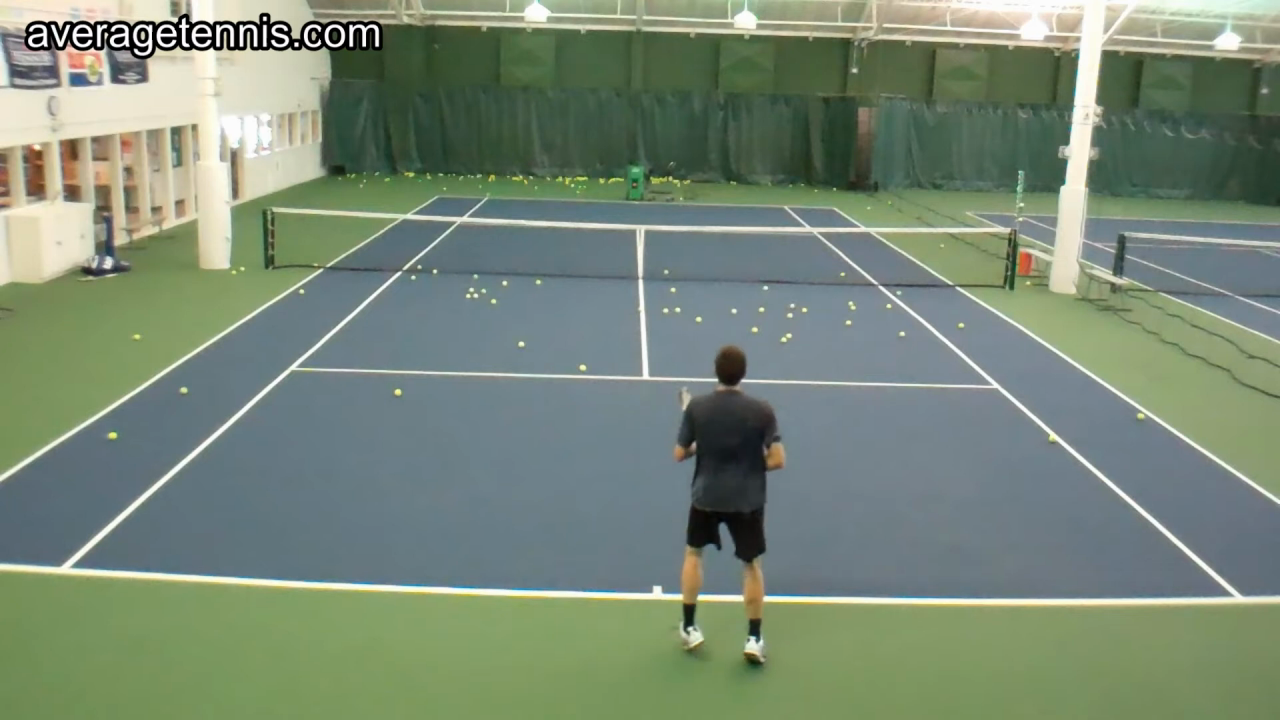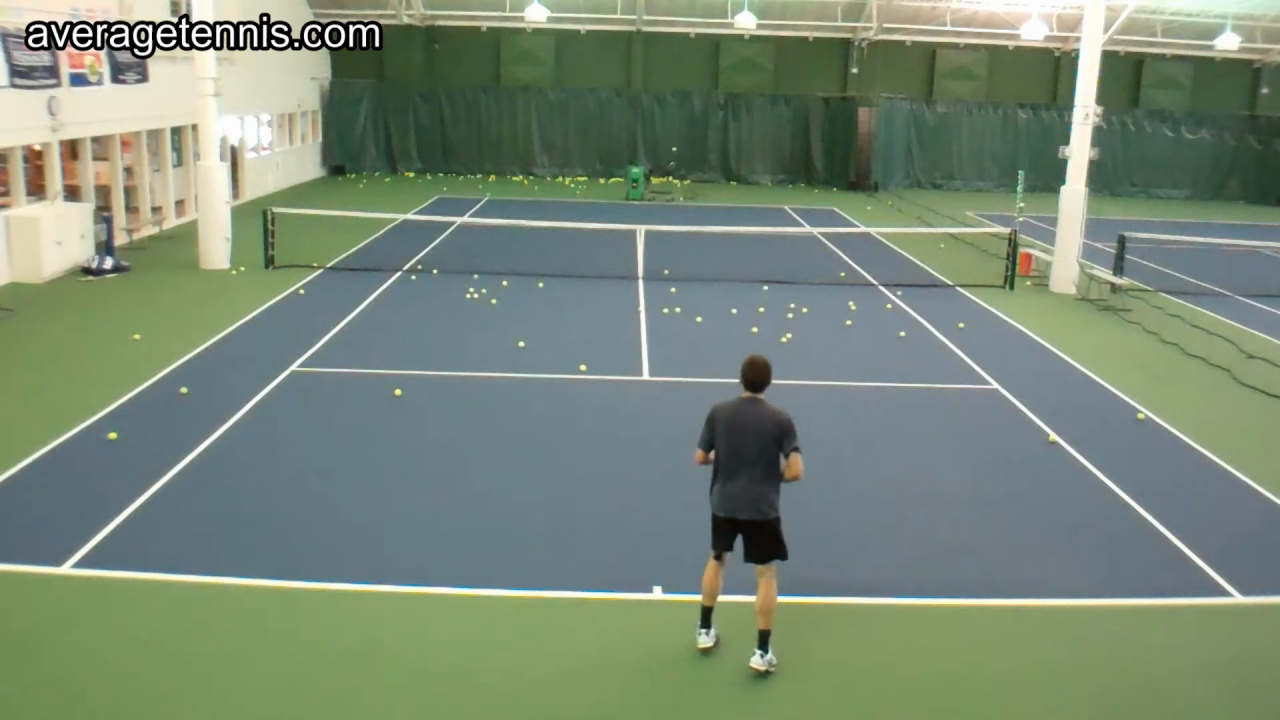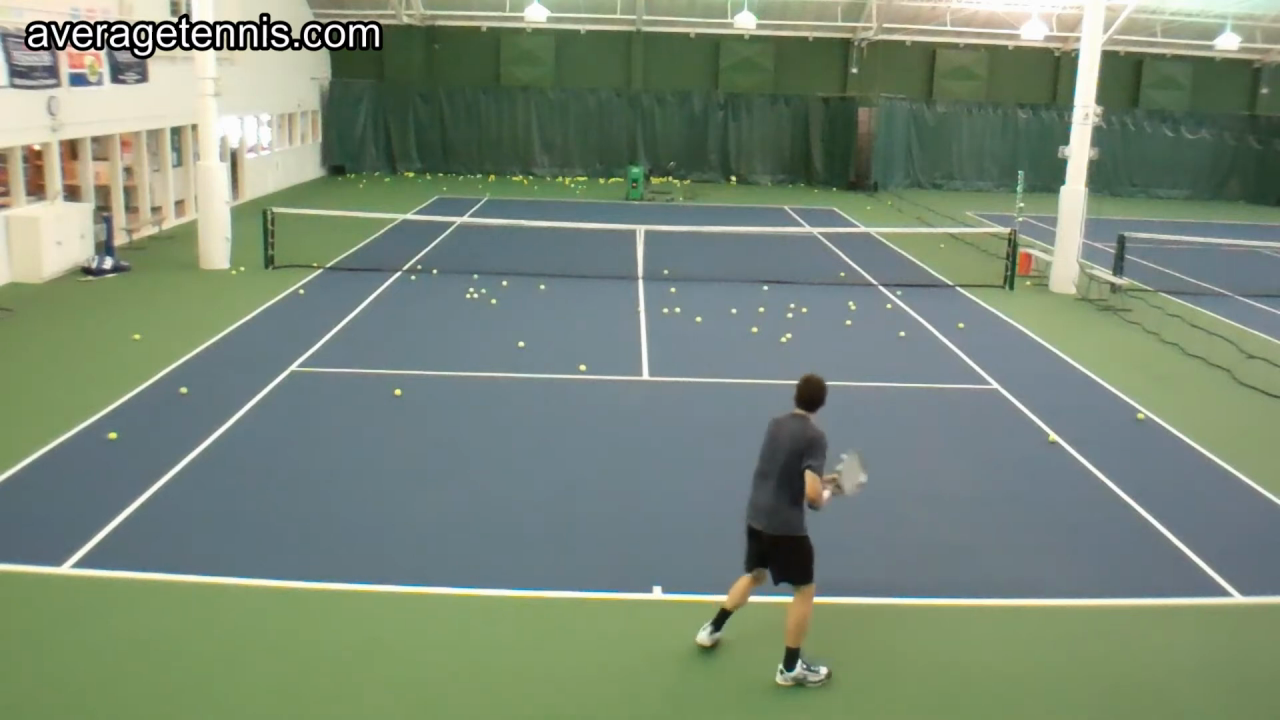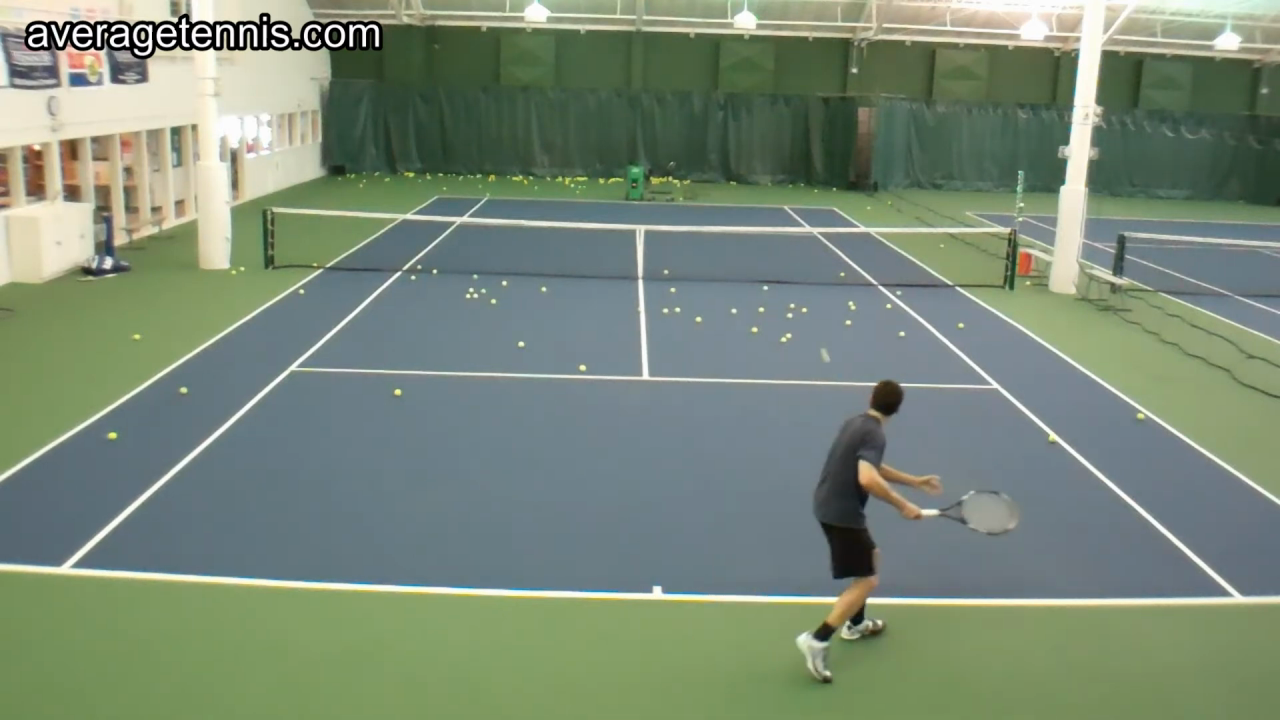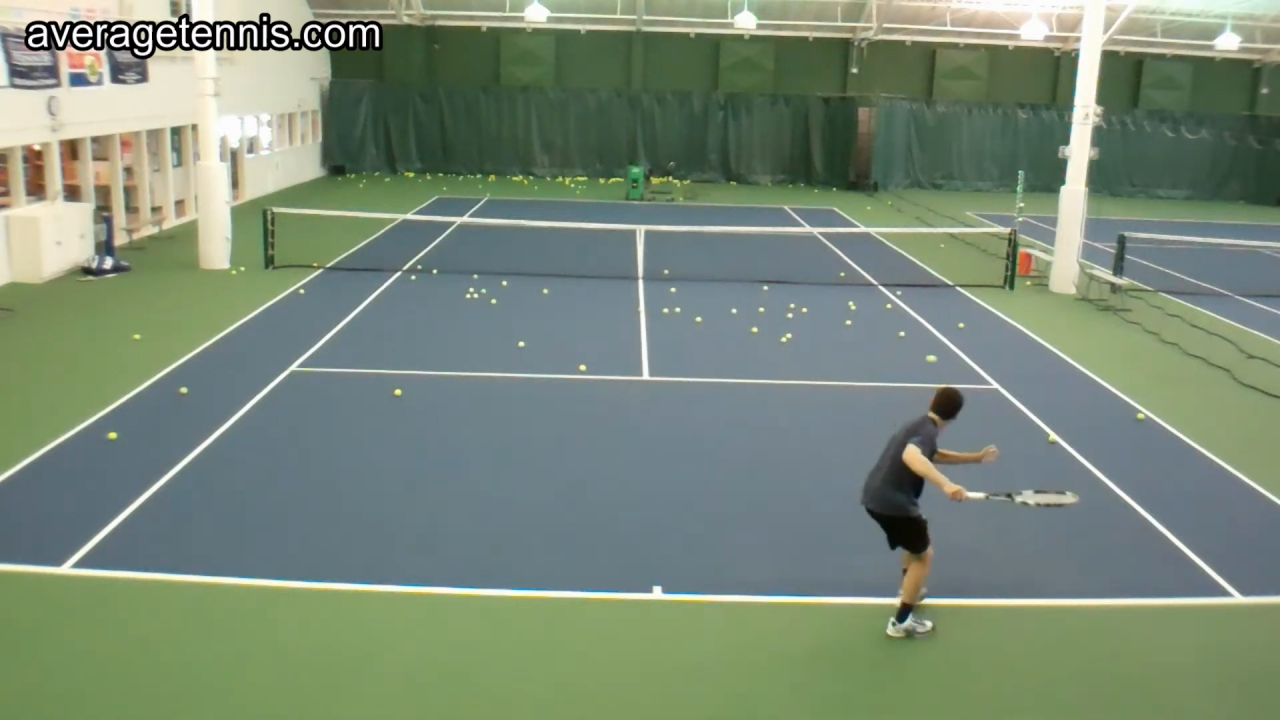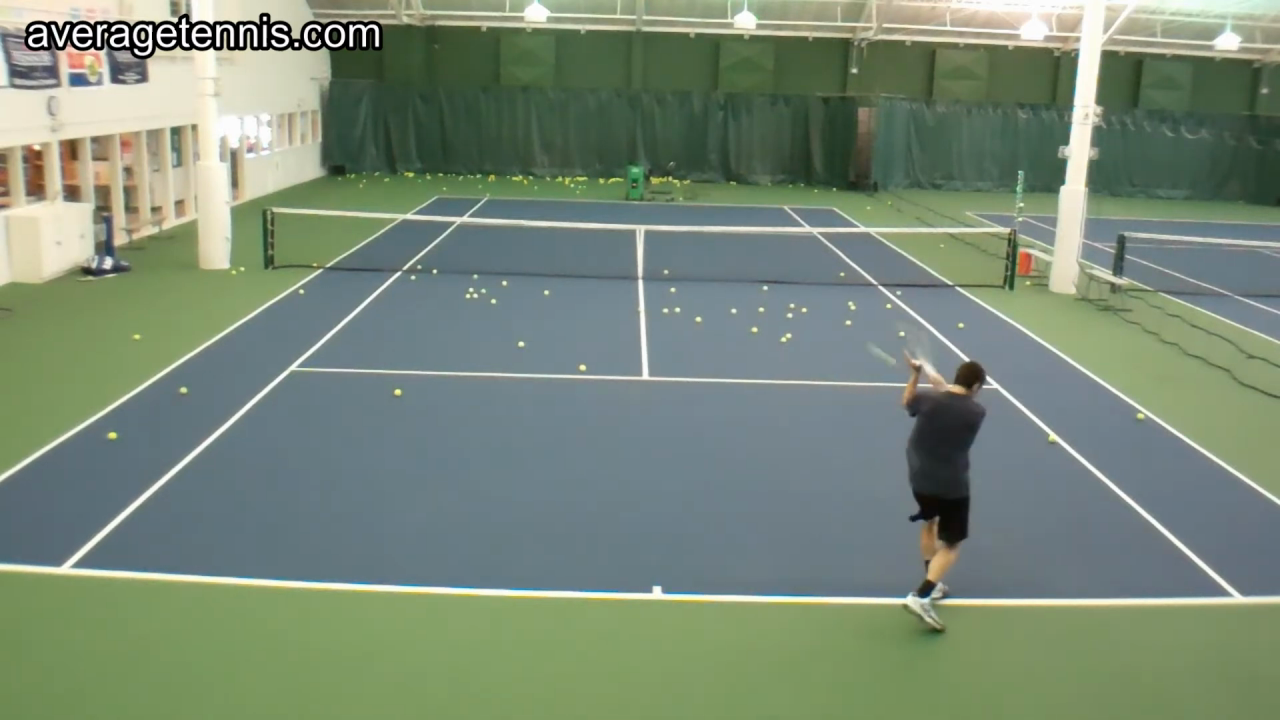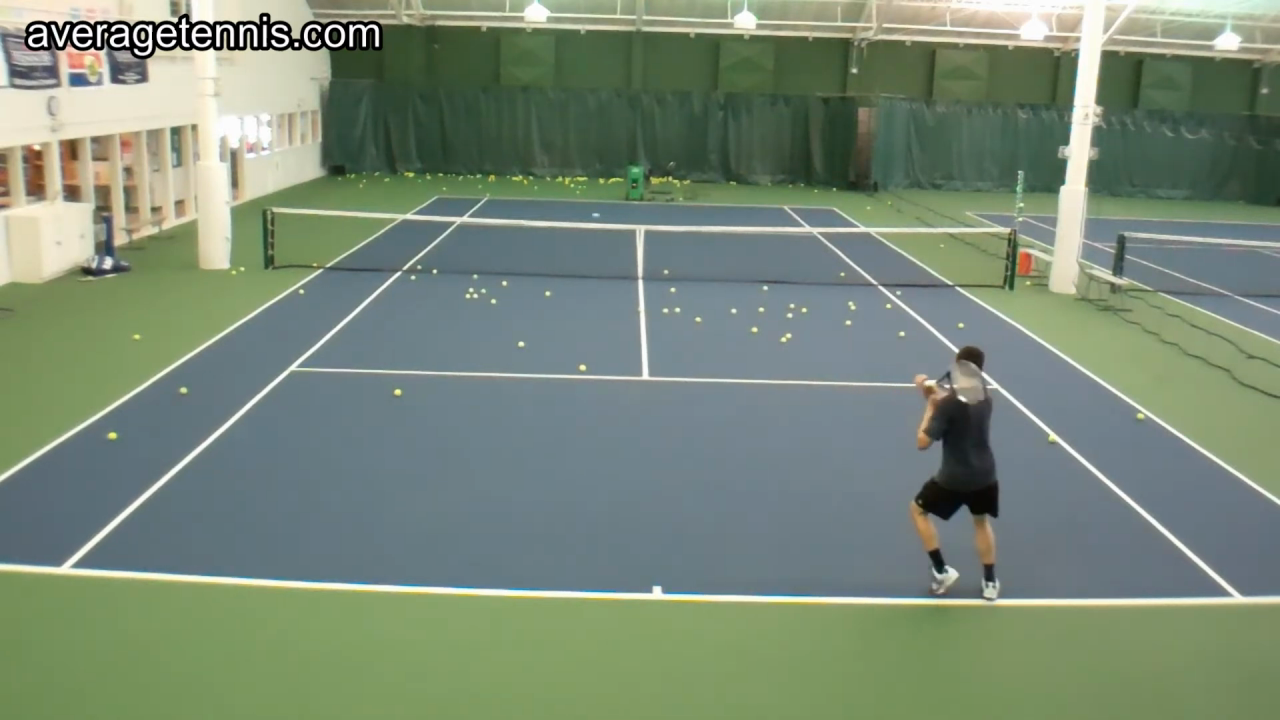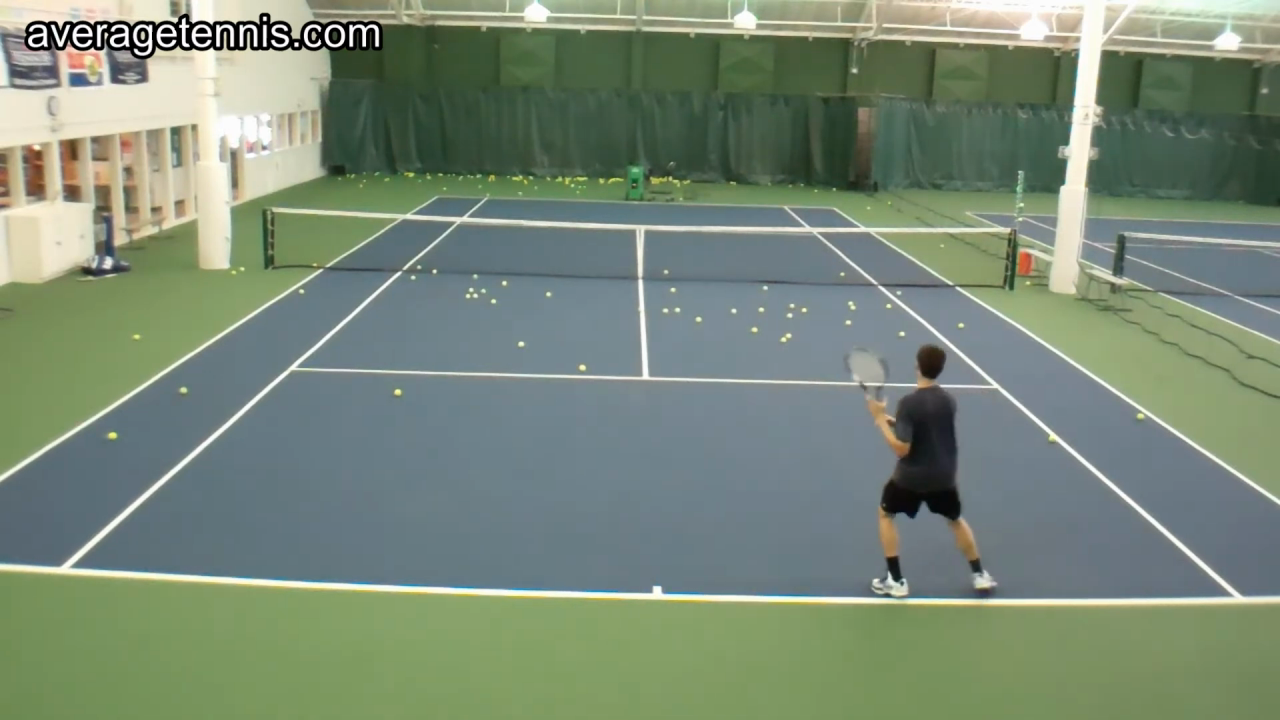
dt=0.4s
person 1, frame 1
left shoulder: (697, 407)
right shoulder: (761, 410)
left elbow: (680, 454)
right elbow: (777, 460)
right wrist: (752, 464)
left hip: (706, 497)
right hip: (747, 500)
left knee: (693, 555)
right knee: (751, 565)
left ankle: (691, 629)
right ankle: (754, 639)
person 1, frame 2
left shoulder: (719, 413)
right shoulder: (781, 420)
left elbow: (700, 458)
right elbow: (795, 471)
right wrist: (771, 477)
left hip: (724, 504)
right hip: (762, 508)
left knee: (717, 560)
right knee: (767, 573)
left ankle: (705, 631)
right ankle: (762, 653)
person 1, frame 3
left shoulder: (777, 423)
right shoulder: (814, 437)
right elbow: (811, 490)
left wrist: (820, 482)
right wrist: (818, 500)
left hip: (757, 515)
right hip: (784, 524)
left knee: (755, 575)
right knee: (805, 591)
left ankle: (711, 630)
right ankle: (791, 667)
person 1, frame 4
left shoulder: (856, 423)
right shoulder: (874, 434)
right elbow: (867, 478)
left wrist: (917, 481)
right wrist: (903, 505)
left hip: (829, 507)
right hip: (842, 514)
left knee: (871, 556)
right knee: (866, 581)
left ankle: (856, 624)
right ankle: (816, 641)
person 1, frame 5
left shoulder: (920, 424)
right shoulder: (926, 430)
left elbow: (932, 454)
right elbow: (910, 456)
left wrist: (975, 458)
right wrist: (946, 484)
left hip: (875, 496)
right hip: (893, 503)
left knee: (918, 537)
right knee: (923, 557)
left ankle: (908, 589)
right ankle: (901, 621)
person 1, frame 6
left shoulder: (925, 398)
right shoulder: (978, 412)
left elbow: (907, 404)
left wrist: (915, 375)
right wrist: (934, 377)
left hip: (922, 479)
right hip: (954, 487)
left knee: (929, 523)
right knee: (951, 546)
left ankle: (933, 583)
right ankle: (921, 597)
person 1, frame 7
left shoulder: (949, 403)
right shoulder: (985, 398)
left elbow: (922, 443)
left wrist: (928, 414)
right wrist: (931, 389)
left hip: (954, 478)
right hip: (985, 476)
left knee: (918, 510)
right knee: (982, 520)
left ankle: (942, 571)
right ankle: (990, 582)
person 1, frame 8
left shoulder: (908, 402)
right shoulder: (948, 400)
left elbow: (901, 450)
left wrist: (881, 421)
right wrist: (893, 420)
left hip: (911, 477)
right hip: (945, 477)
left knee: (885, 515)
right knee: (956, 521)
left ankle: (896, 580)
right ankle: (980, 575)
